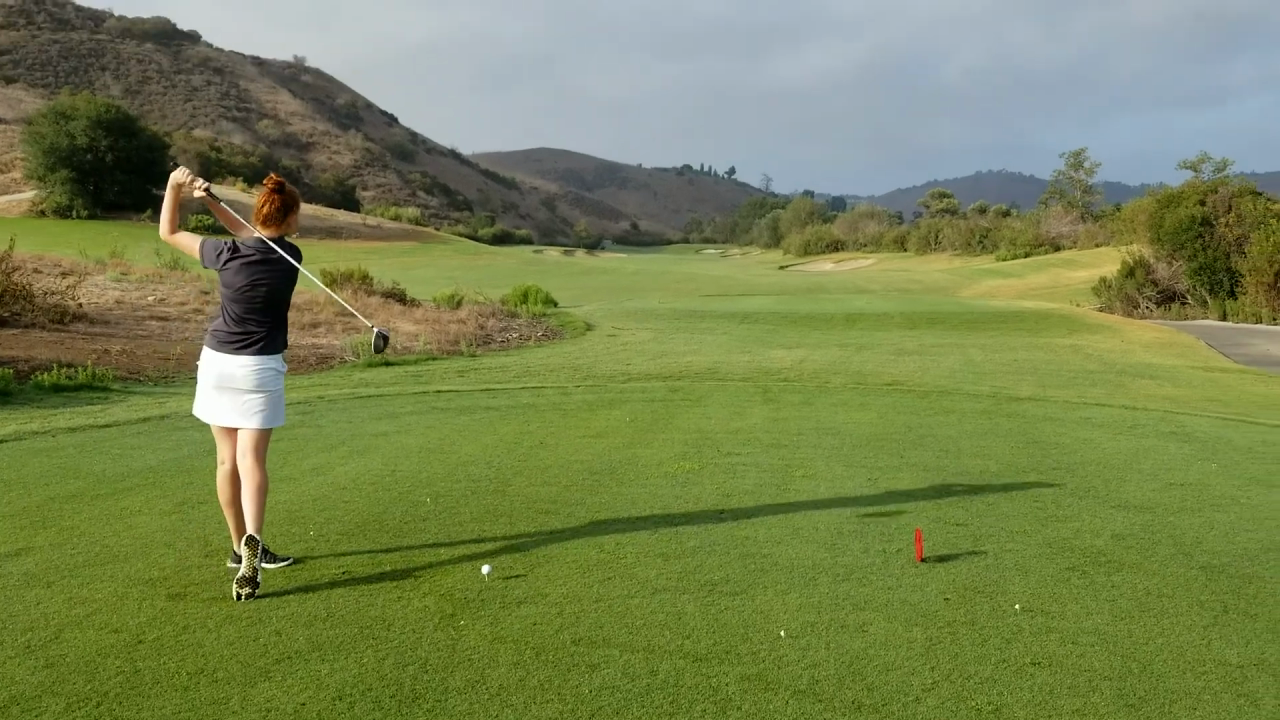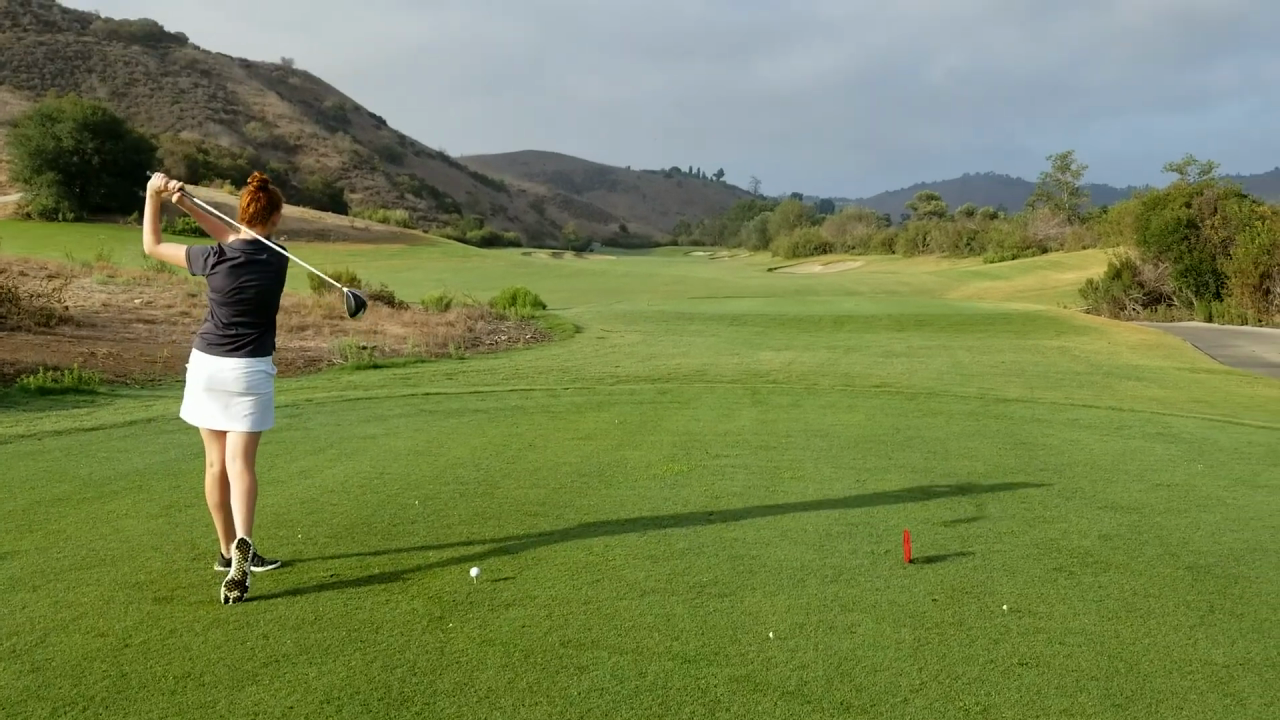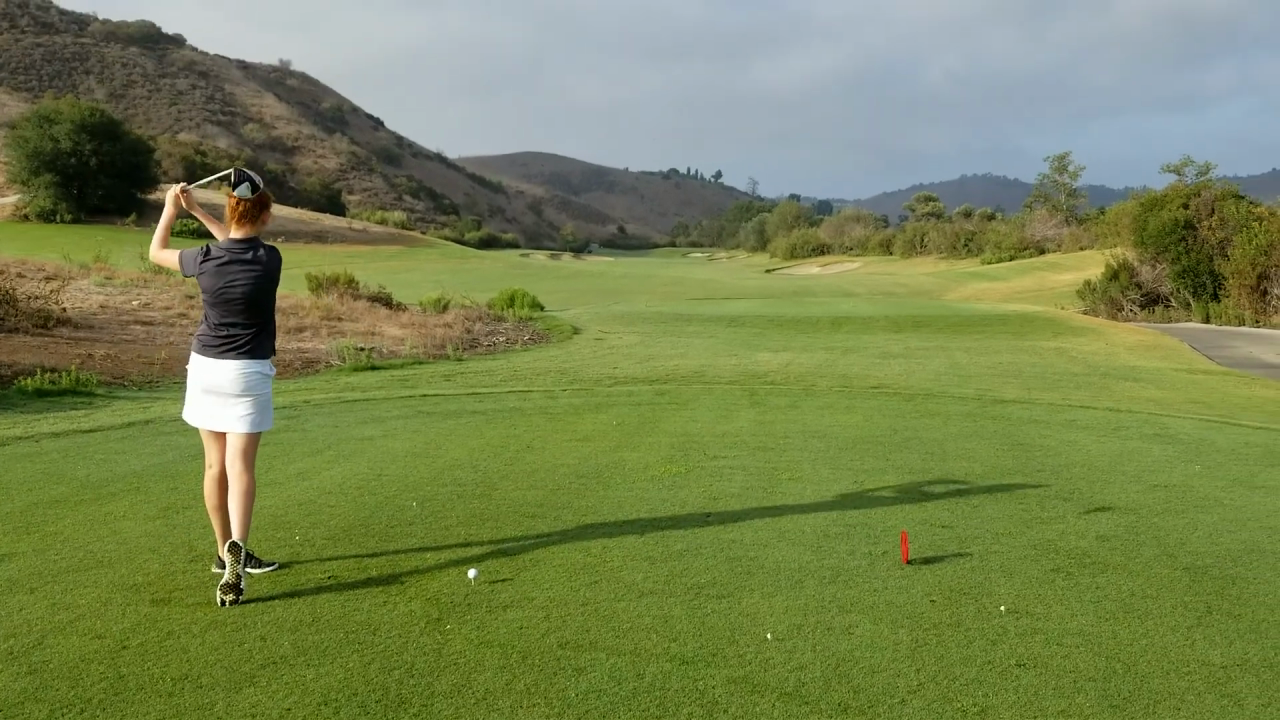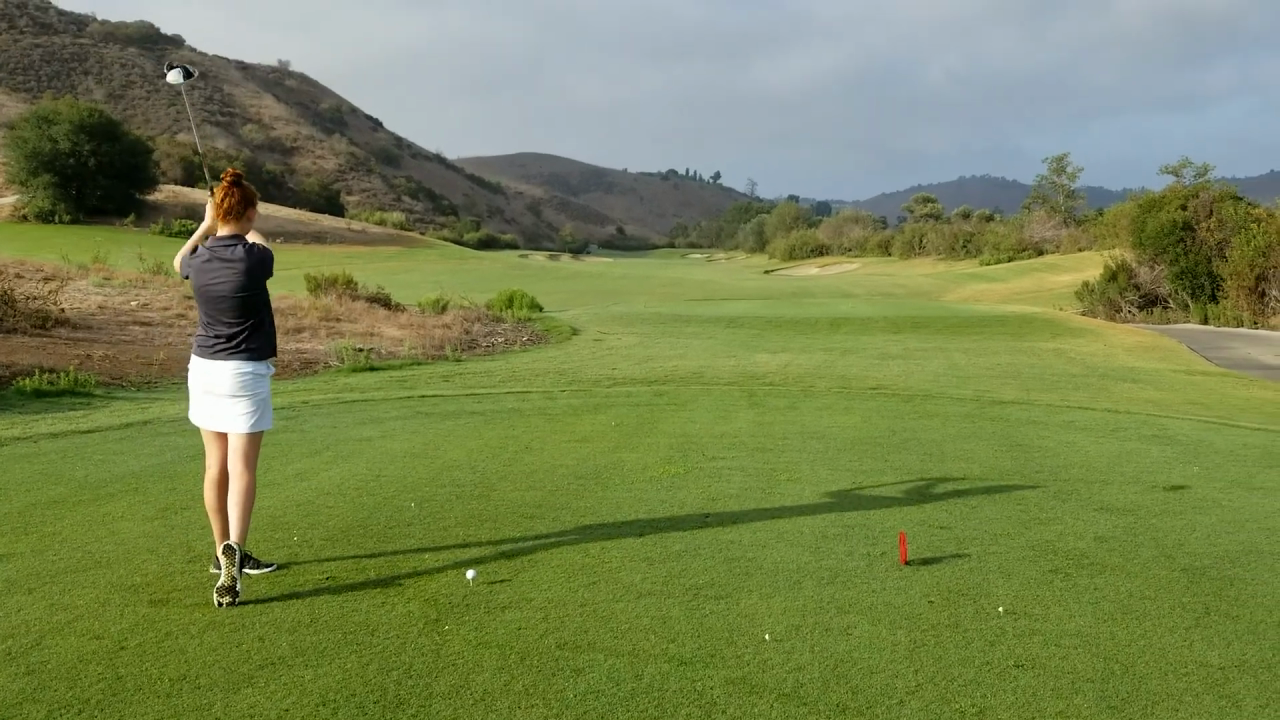
dt=0.2s
person 1, frame 1
left shoulder: (227, 256)
right shoulder: (290, 258)
left elbow: (168, 232)
right elbow: (250, 236)
left wrist: (175, 185)
right wrist: (209, 198)
left hip: (217, 363)
right hip: (261, 369)
left knee: (227, 460)
right knee: (251, 462)
left ankle: (241, 547)
right ankle: (252, 541)
person 1, frame 2
left shoulder: (215, 260)
right shoulder: (277, 259)
left elbow: (152, 246)
right elbow: (233, 239)
left wrist: (154, 194)
right wrist: (186, 203)
left hip: (208, 365)
right hip: (251, 371)
left knee: (215, 464)
right knee: (241, 464)
left ankle: (229, 551)
right ankle: (242, 543)
person 1, frame 3
left shoulder: (205, 260)
right shoulder: (270, 259)
left elbow: (156, 252)
left wrist: (173, 206)
right wrist: (196, 210)
left hip: (206, 368)
right hip: (249, 373)
left knee: (214, 465)
right knee: (240, 466)
left ankle: (226, 552)
right ankle: (235, 548)
person 1, frame 4
left shoulder: (197, 259)
right shoulder: (256, 258)
left wrist: (208, 221)
right wrist: (229, 222)
left hip: (205, 368)
right hip: (246, 373)
left knee: (216, 466)
right knee: (241, 468)
left ankle: (225, 552)
right ankle: (233, 549)
